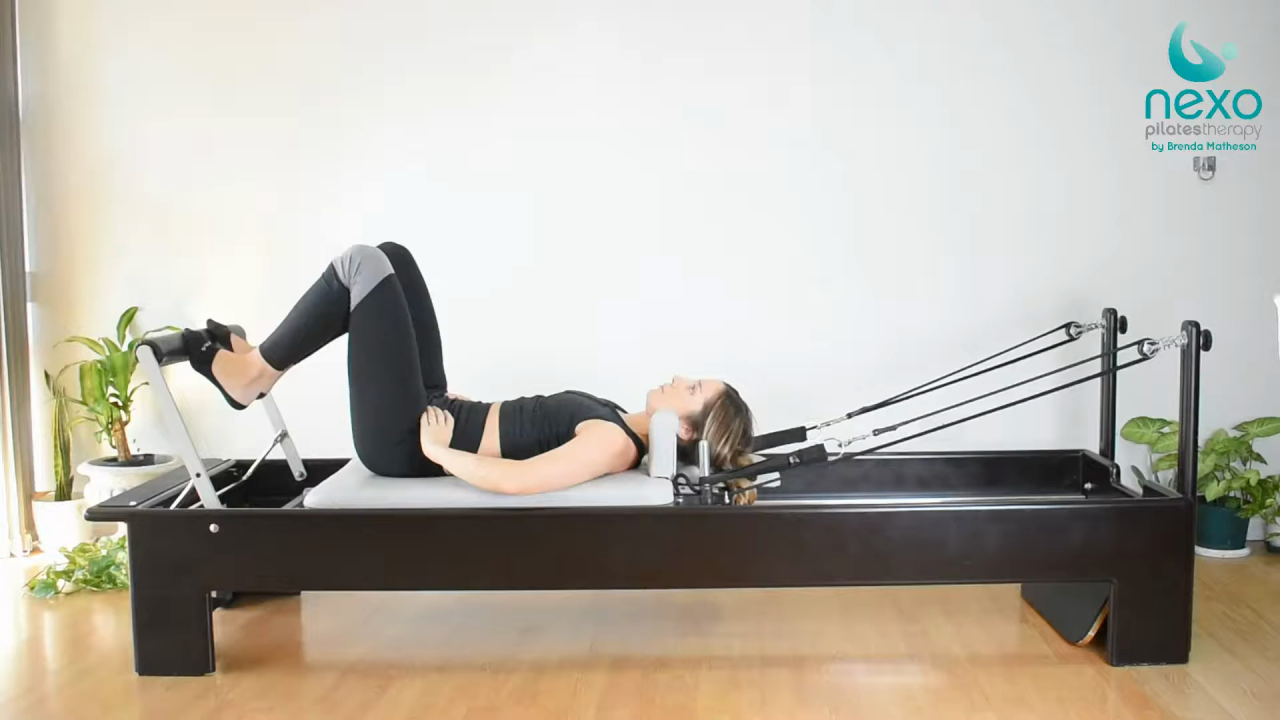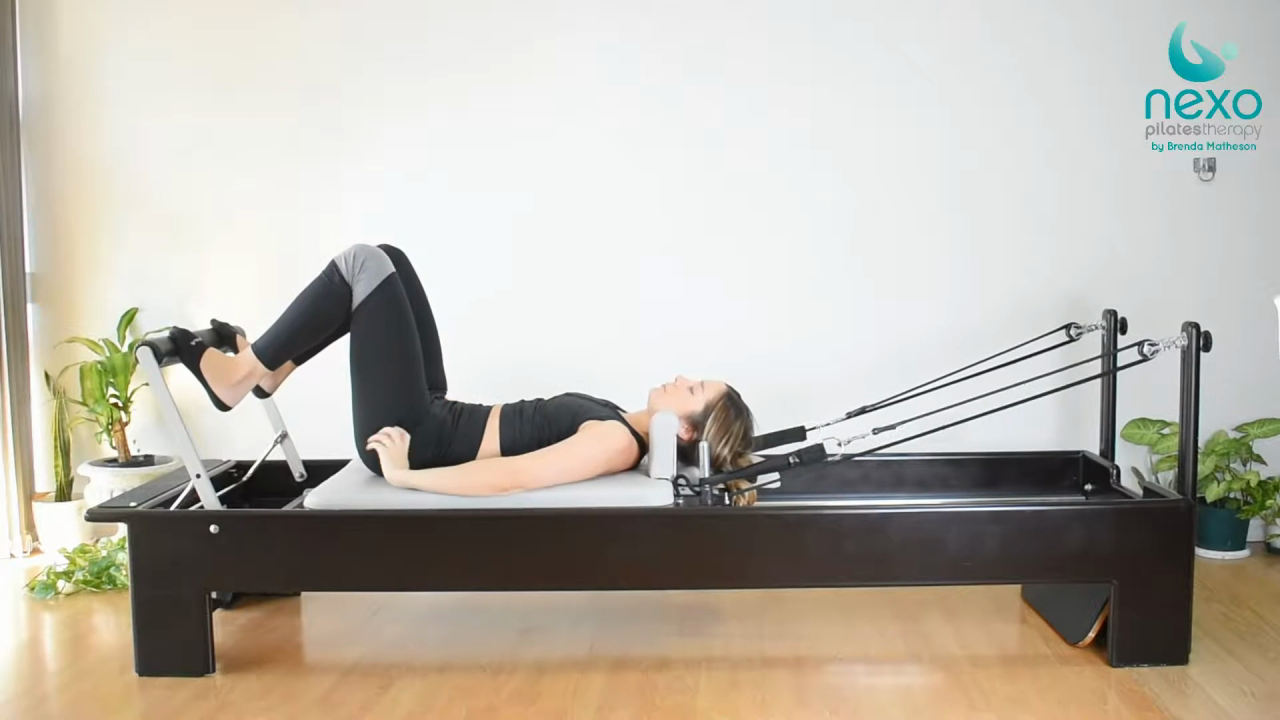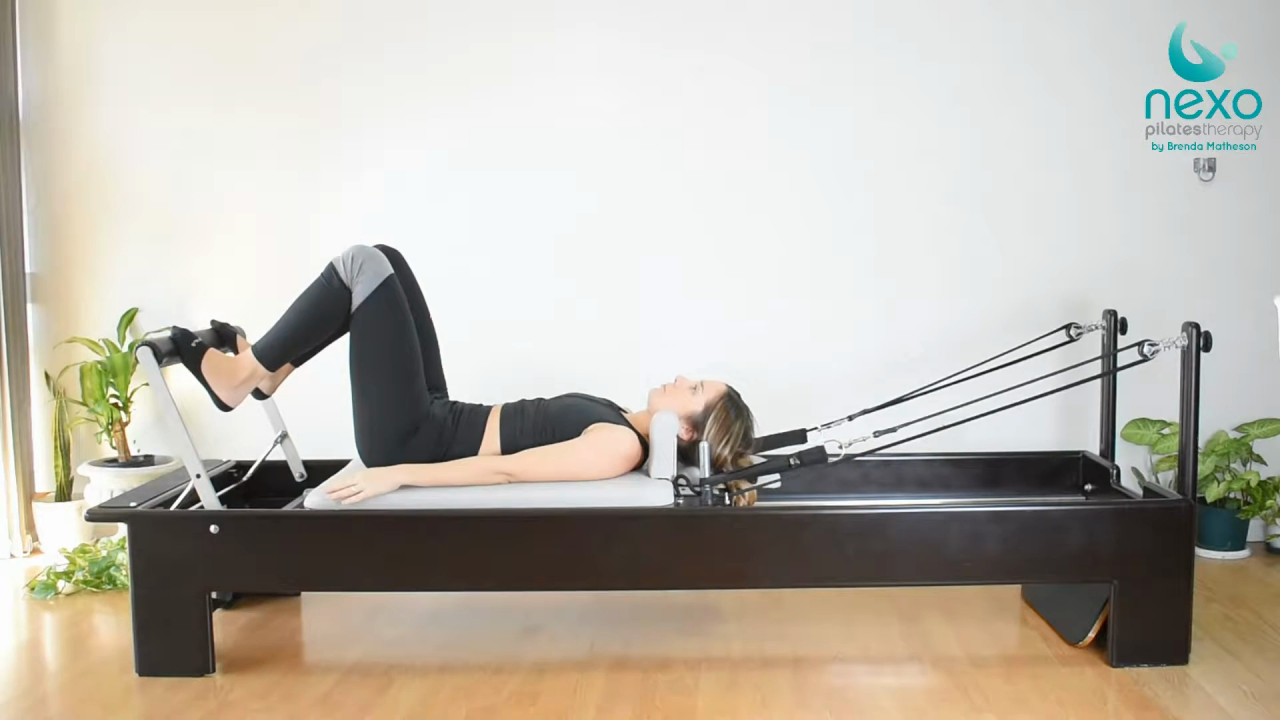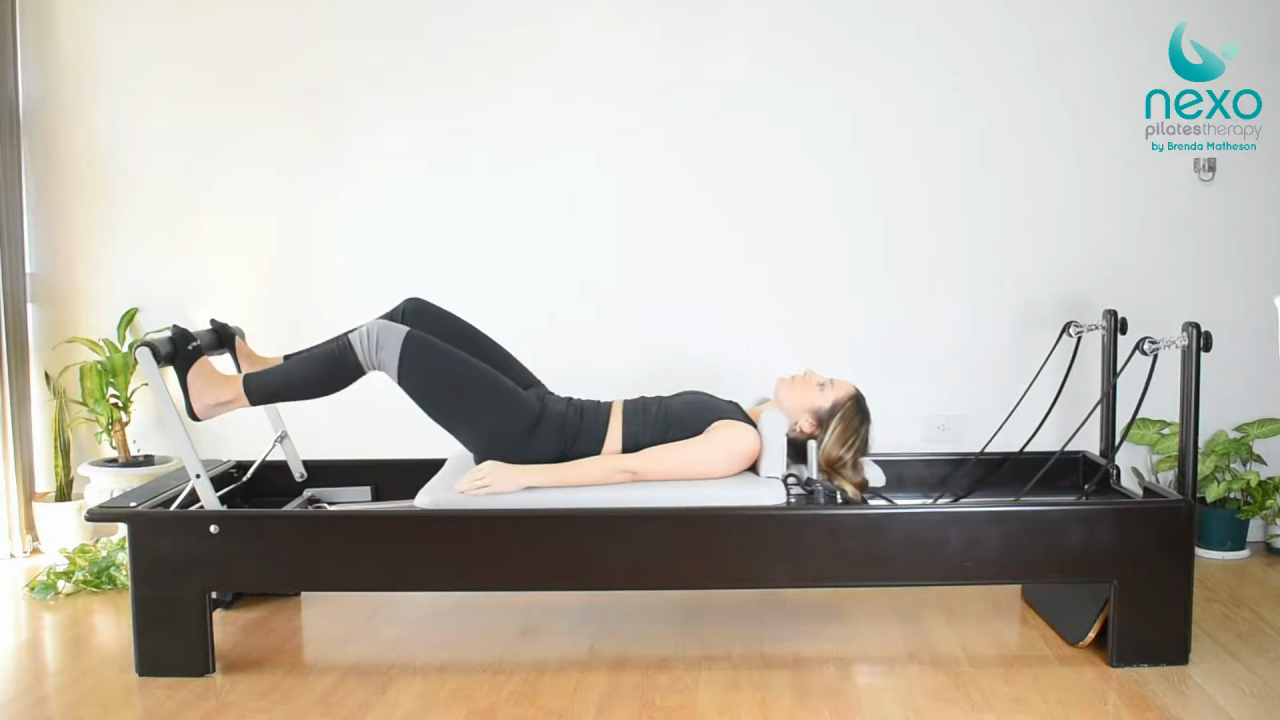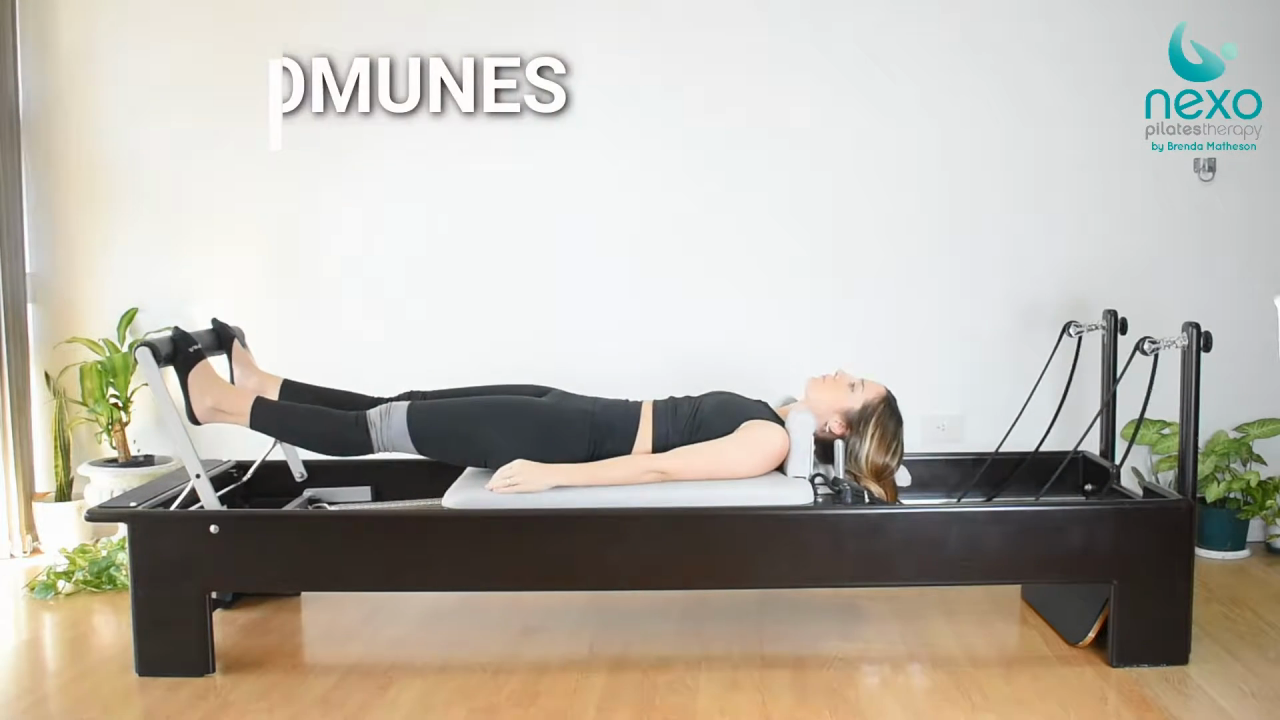
dt=1s
person 1, frame 1
left shoulder: (613, 446)
right shoulder: (617, 423)
left elbow: (515, 479)
left wrist: (438, 452)
left hip: (403, 442)
right hip: (436, 419)
left knee: (362, 266)
right knee: (388, 258)
left ankle: (253, 375)
right ankle: (265, 363)
person 1, frame 2
left shoulder: (615, 446)
right shoulder: (620, 424)
left elbow: (509, 477)
left wrist: (404, 475)
left hip: (411, 435)
right hip: (437, 418)
left knee: (363, 265)
right knee: (386, 260)
left ankle: (242, 373)
right ankle: (268, 368)
person 1, frame 3
left shoulder: (620, 449)
right shoulder: (622, 423)
left elbow: (506, 471)
left wrist: (396, 475)
left hip: (409, 441)
right hip: (438, 420)
left knee: (362, 265)
right knee: (381, 260)
left ankle: (241, 375)
right ankle: (265, 368)
person 1, frame 4
left shoulder: (741, 444)
right shoulder: (735, 418)
left elbow: (634, 468)
left wrist: (527, 476)
left hip: (537, 436)
right hip: (549, 414)
left knee: (382, 346)
right knee: (410, 316)
left ankle: (222, 393)
right ankle: (262, 368)
person 1, frame 5
left shoulder: (771, 446)
right shoulder: (767, 417)
left elbow: (661, 469)
left wrist: (554, 474)
left hip: (570, 438)
right hip: (572, 414)
left knee: (378, 429)
right knee: (389, 411)
left ankle: (225, 402)
right ankle: (257, 386)
